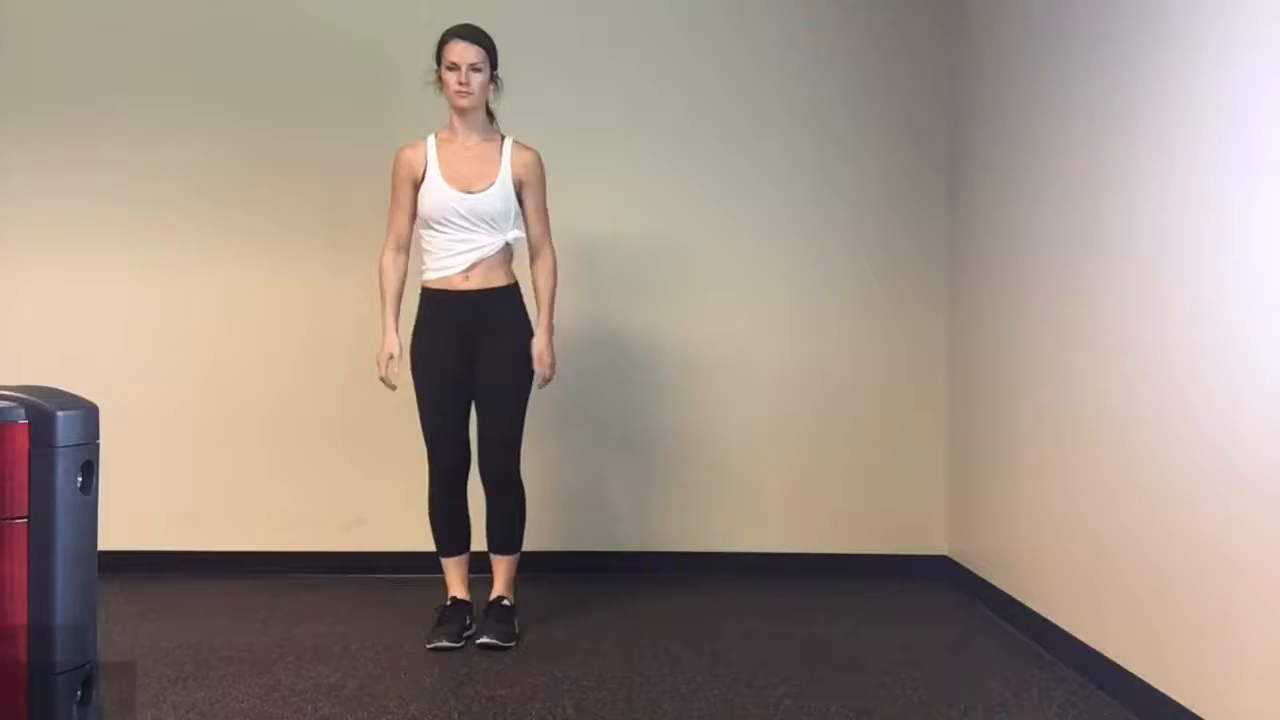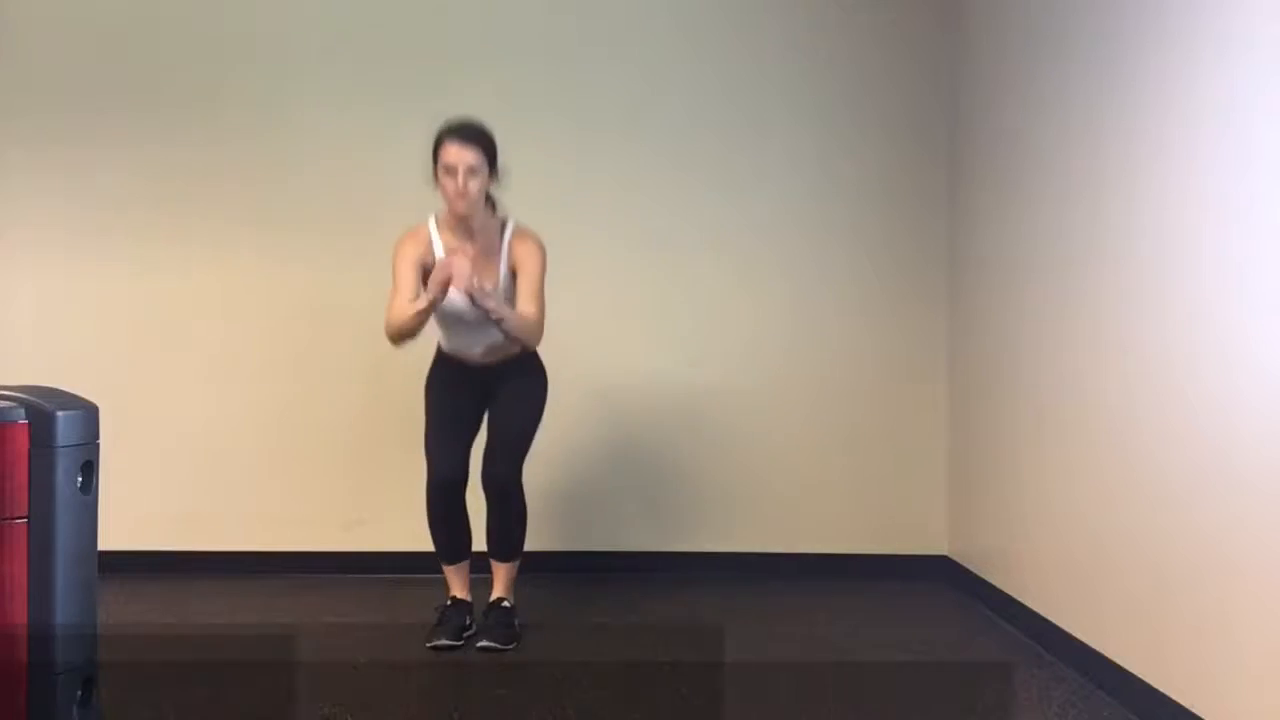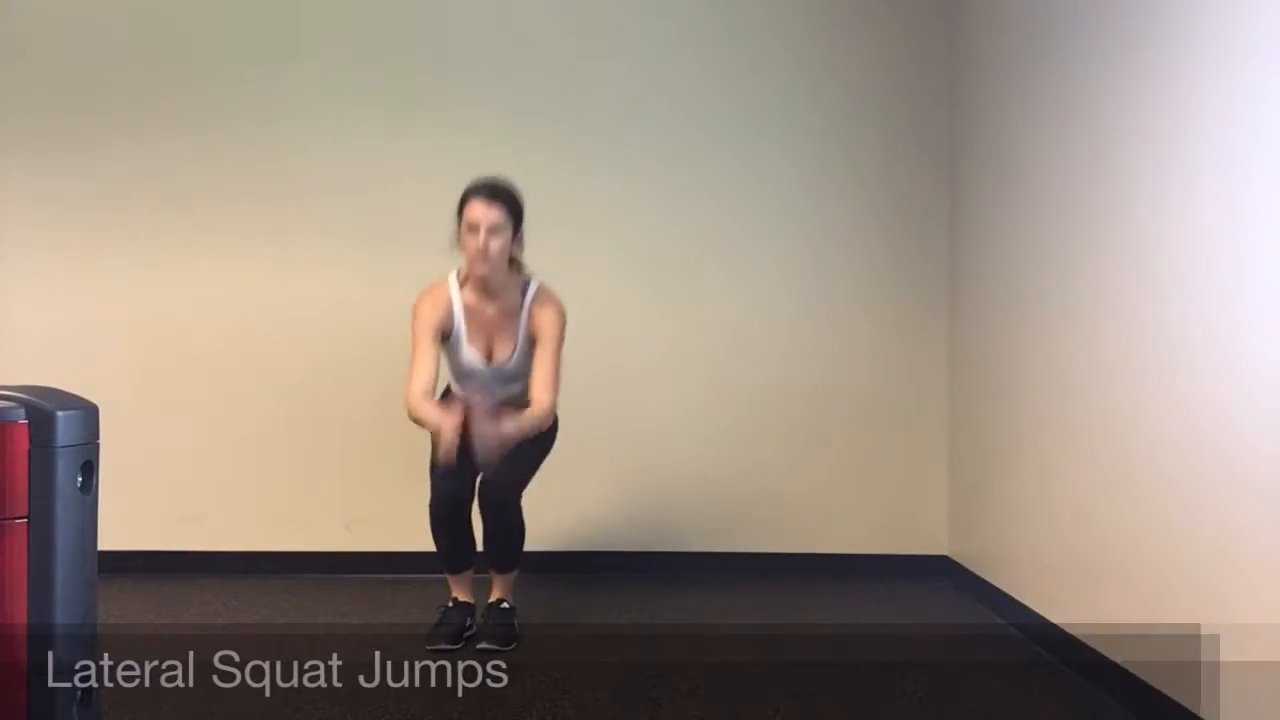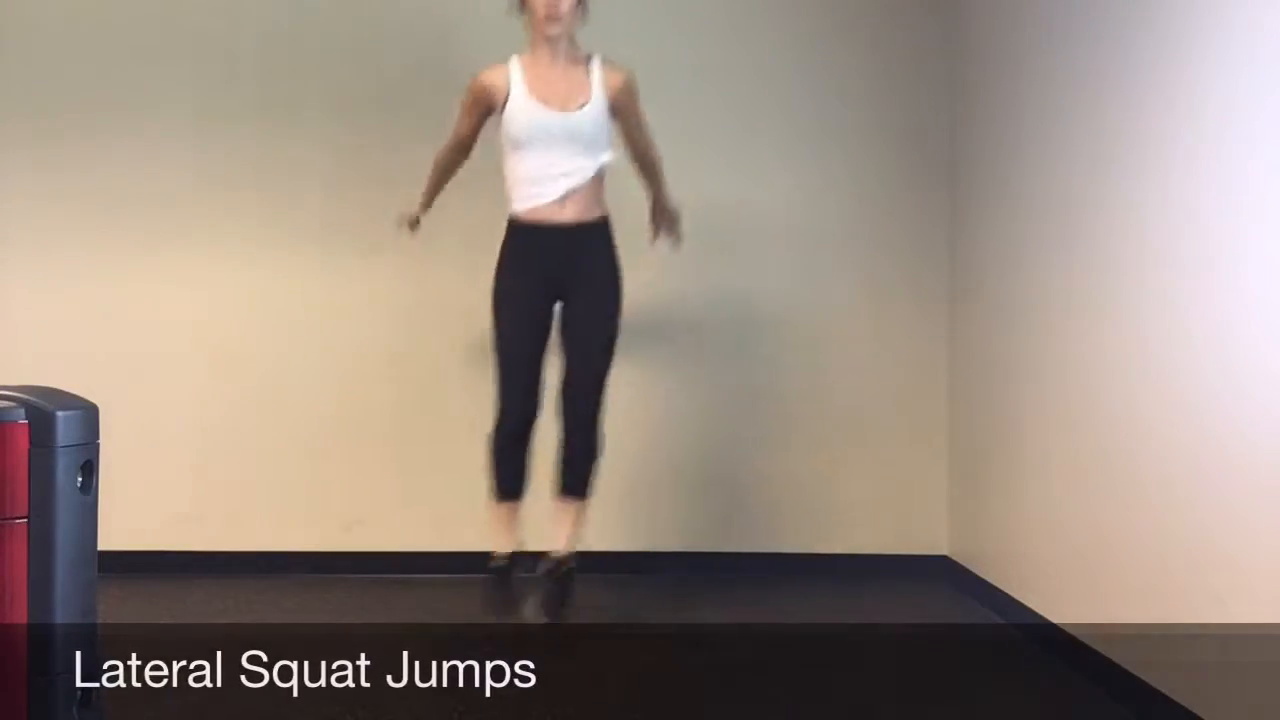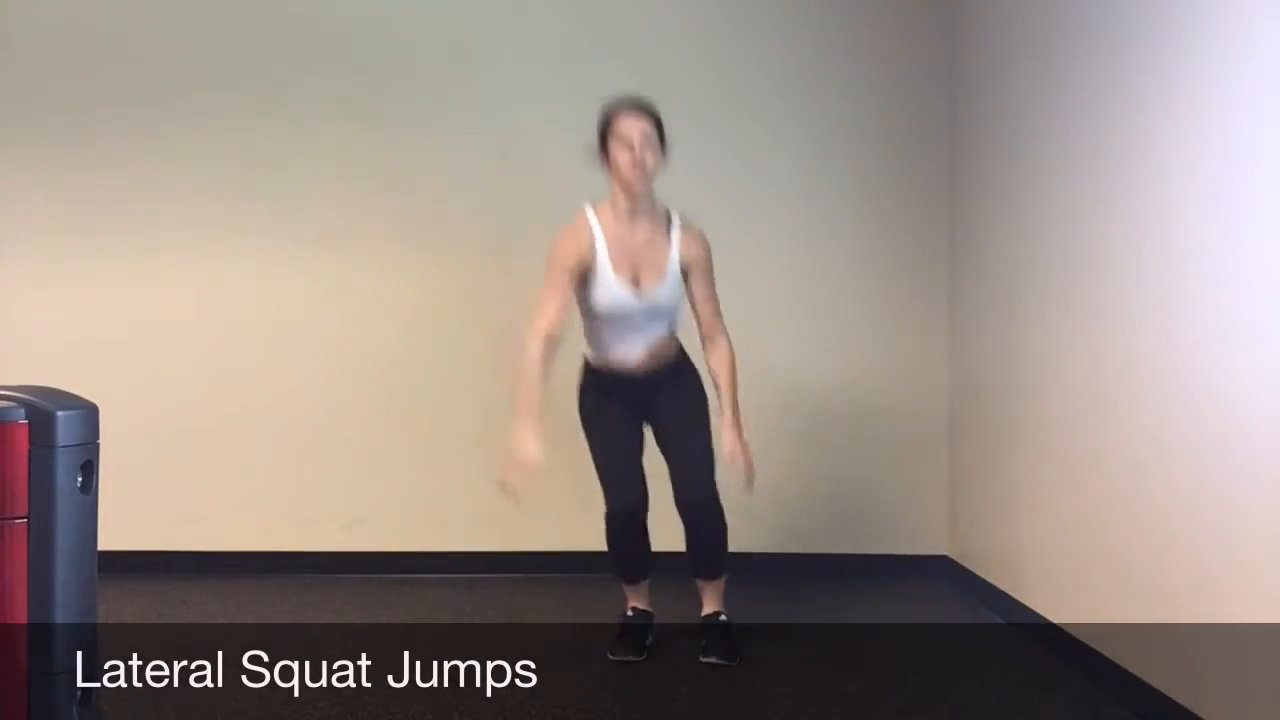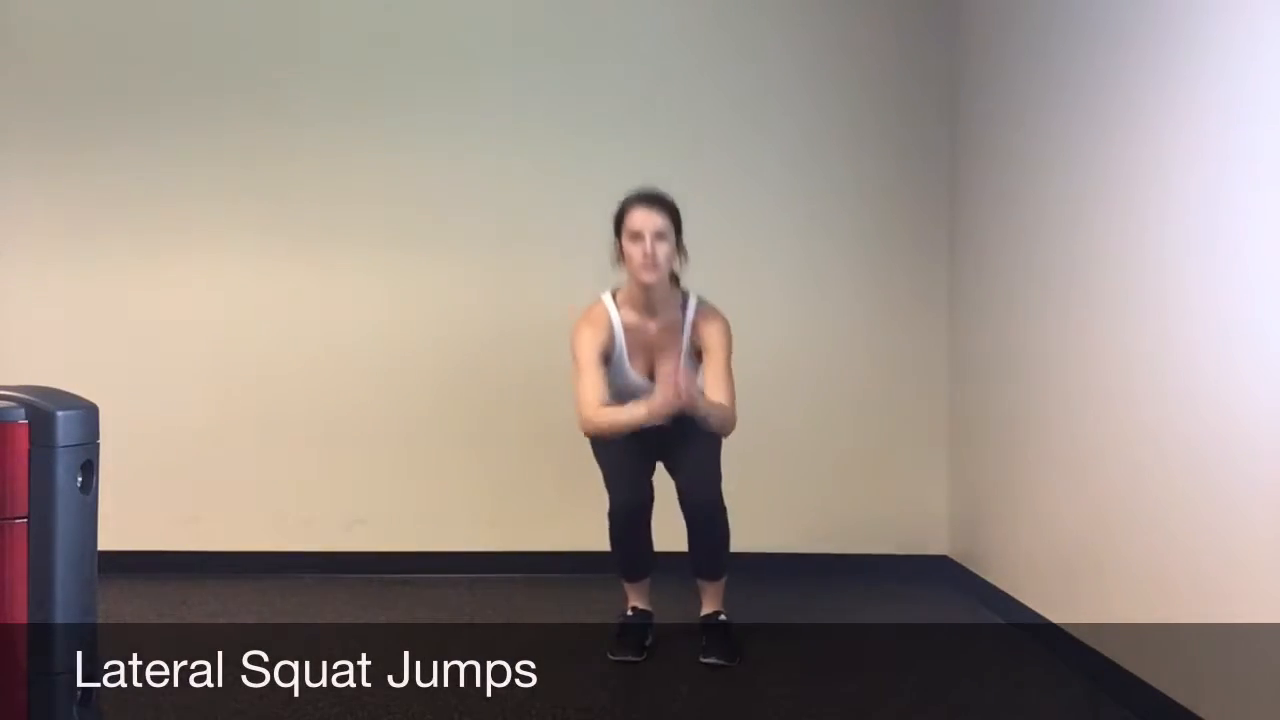
dt=0.4s
person 1, frame 1
left shoulder: (521, 159)
right shoulder: (414, 158)
left elbow: (541, 251)
right elbow: (396, 249)
left wrist: (544, 329)
right wrist: (388, 329)
left hip: (502, 316)
right hip: (438, 318)
left knee: (499, 461)
right knee: (446, 463)
left ankle: (502, 599)
right ankle: (456, 599)
person 1, frame 2
left shoulder: (523, 245)
right shoulder: (417, 243)
left elbow: (532, 329)
right elbow: (396, 329)
left wrist: (485, 298)
right wrist: (433, 294)
left hip: (516, 375)
right hip: (453, 375)
left knee: (501, 474)
right knee: (444, 476)
left ankle: (502, 601)
right ankle: (458, 599)
person 1, frame 3
left shoulder: (544, 308)
right shoulder: (436, 302)
left elbow: (544, 407)
right elbow: (415, 399)
left wrist: (502, 430)
right wrist: (443, 422)
left hip: (519, 423)
right hip: (460, 417)
left knee: (498, 492)
right knee: (447, 497)
left ankle: (501, 601)
right ankle: (460, 602)
person 1, frame 4
left shoulder: (612, 80)
right shoulder: (497, 82)
left elbow: (642, 147)
right elbow: (457, 146)
left wrist: (662, 203)
right wrist: (423, 203)
left hip: (590, 256)
right hip: (523, 256)
left knee: (582, 406)
right knee: (516, 408)
left ankle: (563, 553)
right ankle: (503, 551)
person 1, frame 5
left shoulder: (687, 240)
right shoulder: (581, 238)
left elbow: (716, 337)
right elbow: (542, 334)
left wrist: (732, 423)
right wrist: (527, 426)
left hip: (673, 380)
right hip: (606, 388)
left knee: (697, 493)
right knee: (625, 499)
left ankle: (714, 614)
right ankle: (636, 610)
person 1, frame 6
left shoulder: (707, 321)
right shoulder: (596, 323)
left elbow: (725, 419)
right elbow: (591, 418)
left wrist: (694, 399)
right wrist: (649, 407)
left hip: (686, 429)
right hip: (623, 430)
left knee: (705, 503)
right knee: (628, 504)
left ankle: (713, 614)
right ankle: (637, 611)
